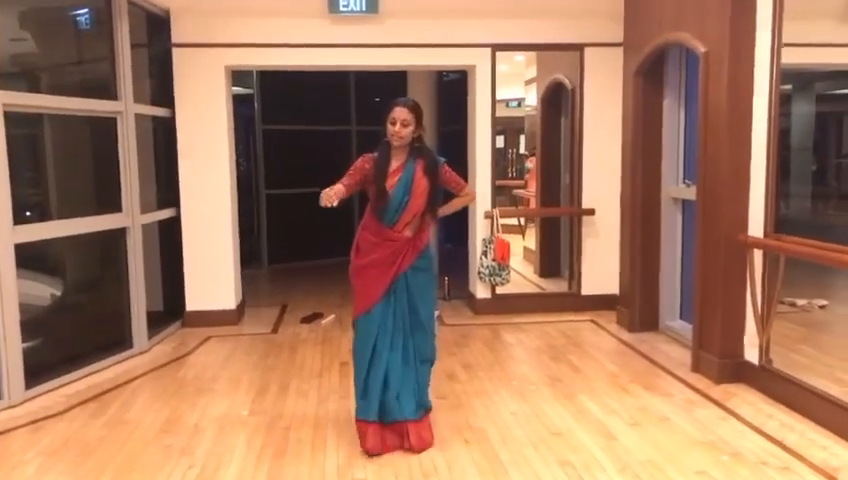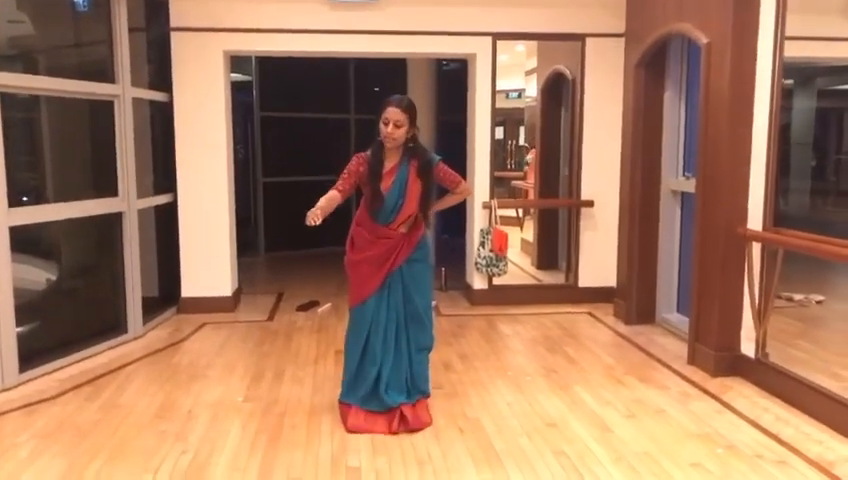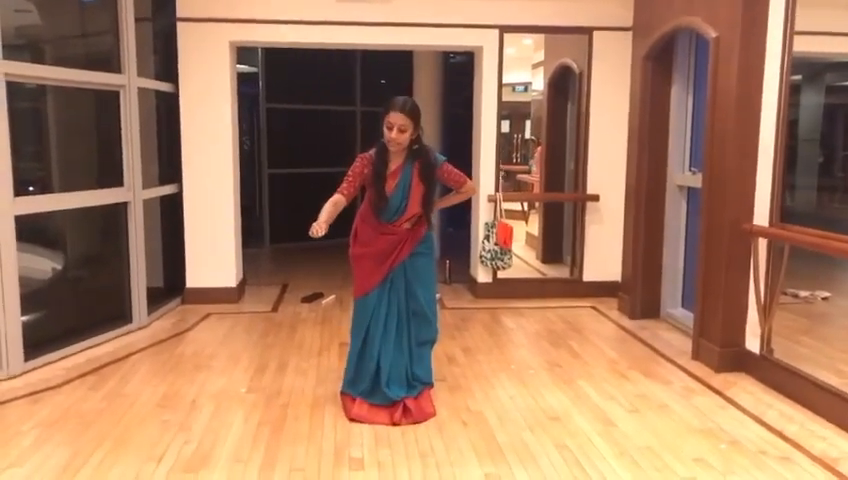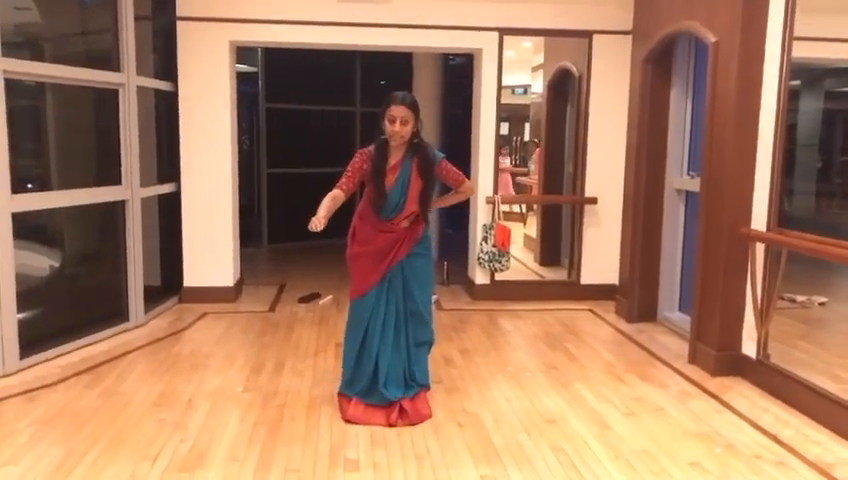
dt=0.4s
person 1, frame 1
left shoulder: (431, 165)
right shoulder: (370, 163)
left elbow: (467, 194)
right elbow: (341, 188)
left wrist: (434, 214)
right wrist: (331, 194)
left hip: (414, 260)
right hip: (375, 259)
left knee: (414, 333)
right knee: (375, 335)
left ankle: (411, 413)
right ankle: (378, 417)
person 1, frame 2
left shoulder: (424, 163)
right shoulder: (364, 161)
left elbow: (463, 190)
right elbow: (338, 192)
left wrist: (427, 210)
right wrist: (320, 209)
left hip: (409, 252)
right hip: (370, 253)
left knee: (410, 321)
right knee: (369, 324)
left ankle: (408, 397)
right ankle: (366, 397)
person 1, frame 3
left shoulder: (429, 163)
right shoulder: (368, 162)
left elbow: (467, 188)
right elbow: (341, 197)
left wrist: (431, 207)
right wrist: (322, 221)
left hip: (413, 248)
right hip: (373, 247)
left knee: (414, 315)
right knee: (372, 316)
left ankle: (411, 388)
right ankle: (369, 388)
person 1, frame 4
left shoulder: (428, 159)
right shoulder: (368, 157)
left elbow: (466, 188)
right elbow: (339, 192)
left wrist: (429, 206)
right wrist: (321, 214)
left hip: (410, 247)
right hip: (371, 247)
left knee: (410, 316)
right knee: (369, 317)
left ankle: (406, 389)
right ankle: (366, 388)
